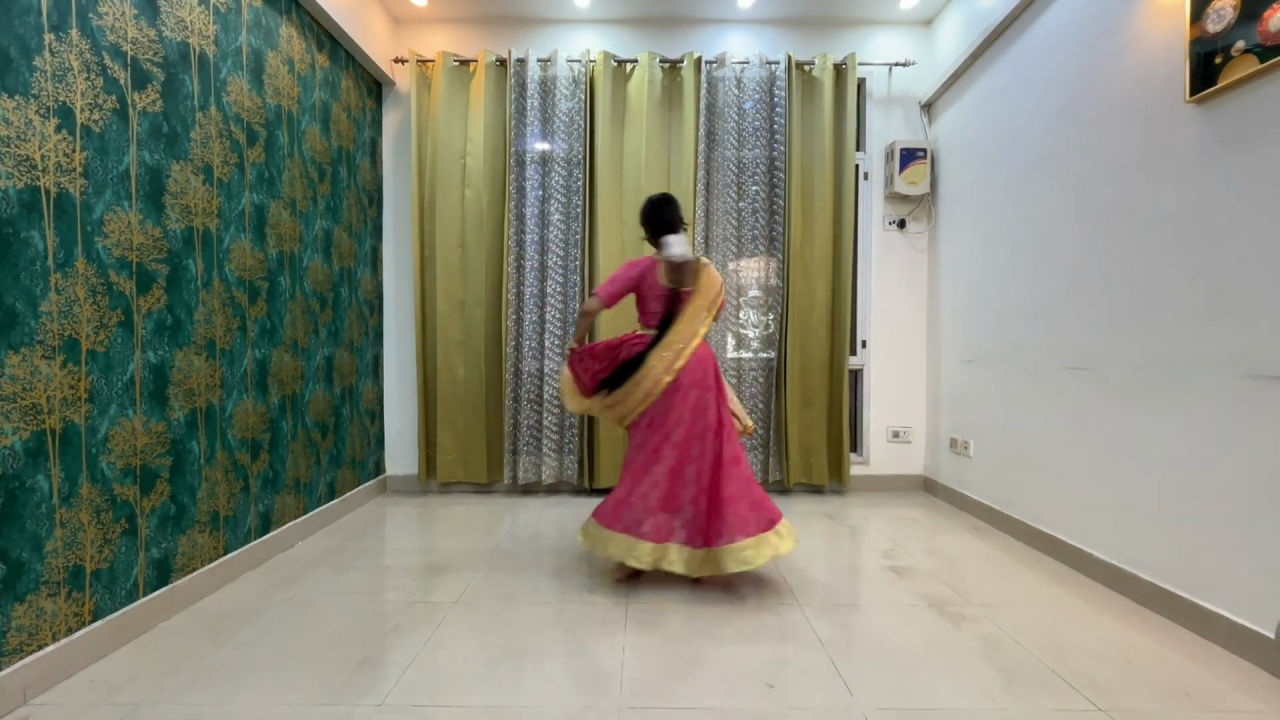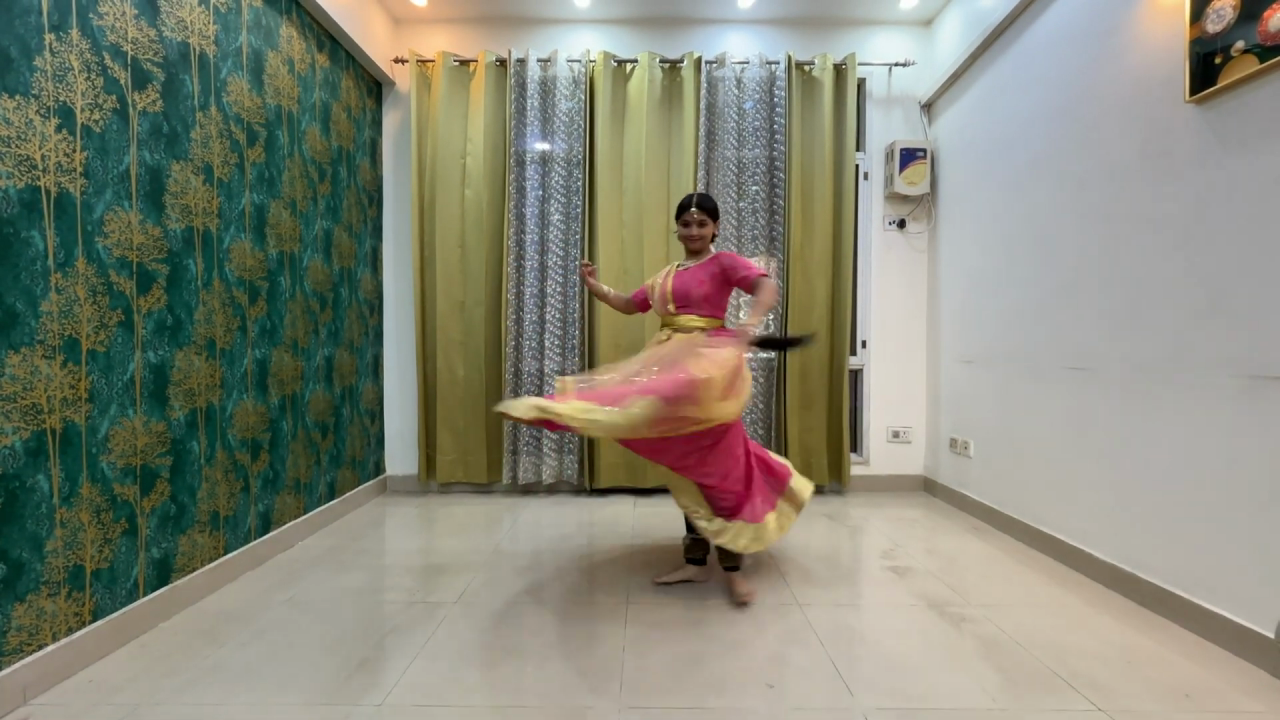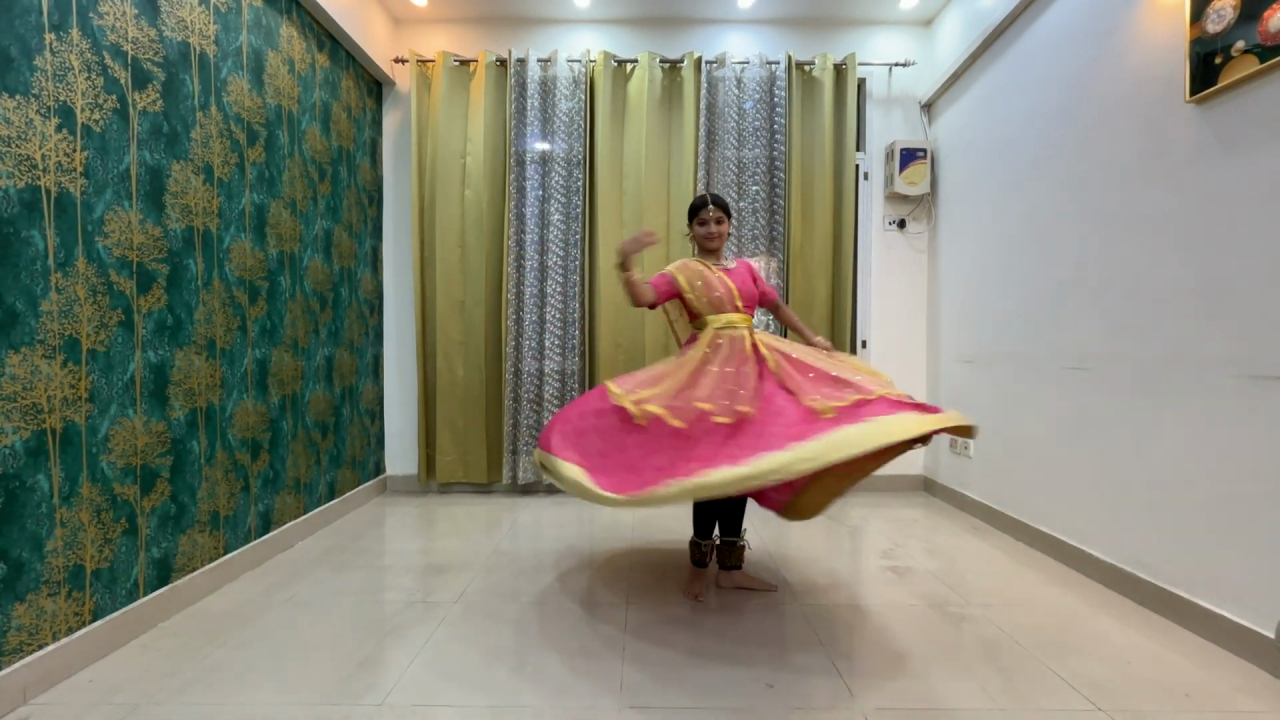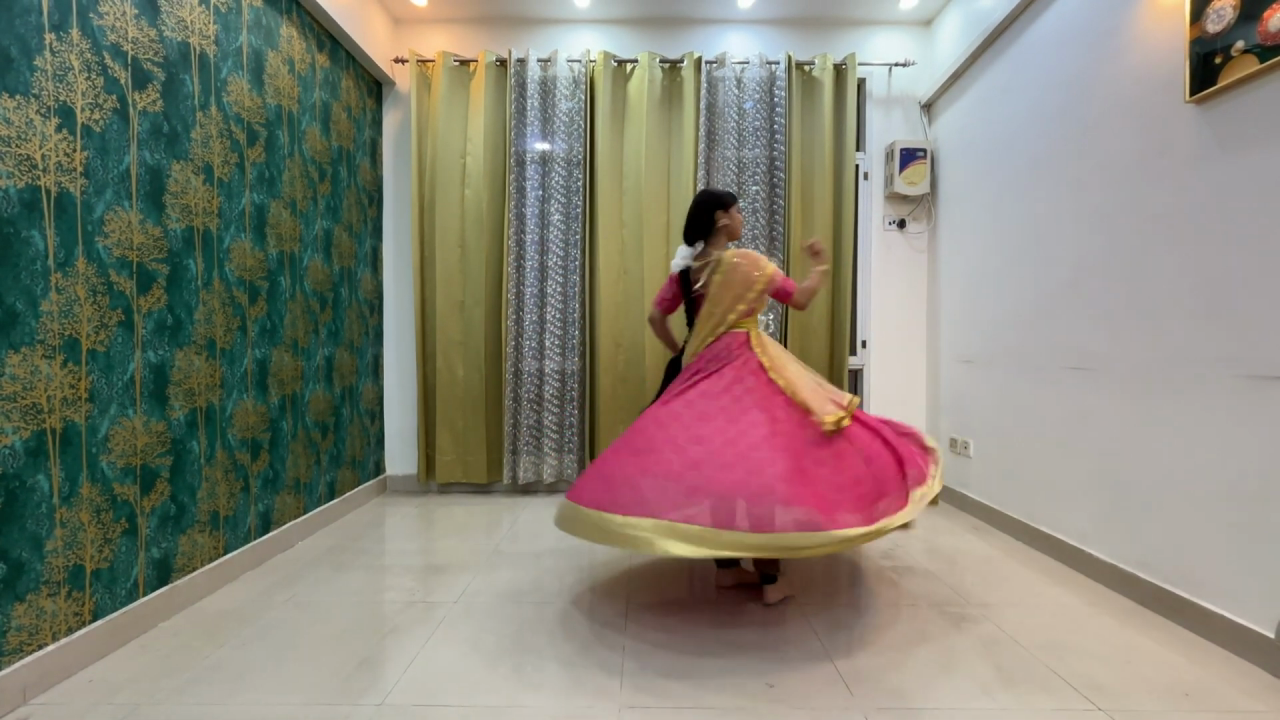
dt=0.3s
person 1, frame 1
left shoulder: (638, 269)
right shoulder: (707, 269)
left elbow: (589, 309)
right elbow: (715, 307)
left wrist: (580, 346)
left hip: (659, 366)
right hip: (698, 366)
left knee: (657, 462)
right knee: (703, 459)
left ankle: (637, 555)
right ankle: (715, 552)
person 1, frame 2
left shoulder: (726, 262)
right shoulder: (667, 274)
left elbow: (767, 285)
right elbow: (629, 304)
left wrist: (752, 322)
right wrist: (592, 284)
left hip: (709, 361)
right hip: (670, 362)
left knee: (713, 465)
right knee: (687, 466)
left ankle: (732, 570)
right ankle: (697, 562)
person 1, frame 3
left shoulder: (745, 269)
right shoulder: (680, 273)
left elbow: (775, 303)
right elbow: (641, 298)
left wrist: (810, 336)
right wrist: (625, 264)
left hip: (754, 362)
right hip: (710, 365)
left knee: (745, 466)
right knee: (715, 465)
left ankle: (731, 567)
right ankle: (698, 566)
person 1, frame 4
left shoulder: (685, 269)
right shoulder: (748, 262)
left elbow: (656, 317)
right elbow: (800, 299)
left wrist: (680, 351)
right wrist: (820, 265)
left hip: (705, 365)
right hip: (746, 364)
left knee: (726, 468)
right knee: (770, 463)
left ankle: (727, 565)
right ankle: (769, 577)
